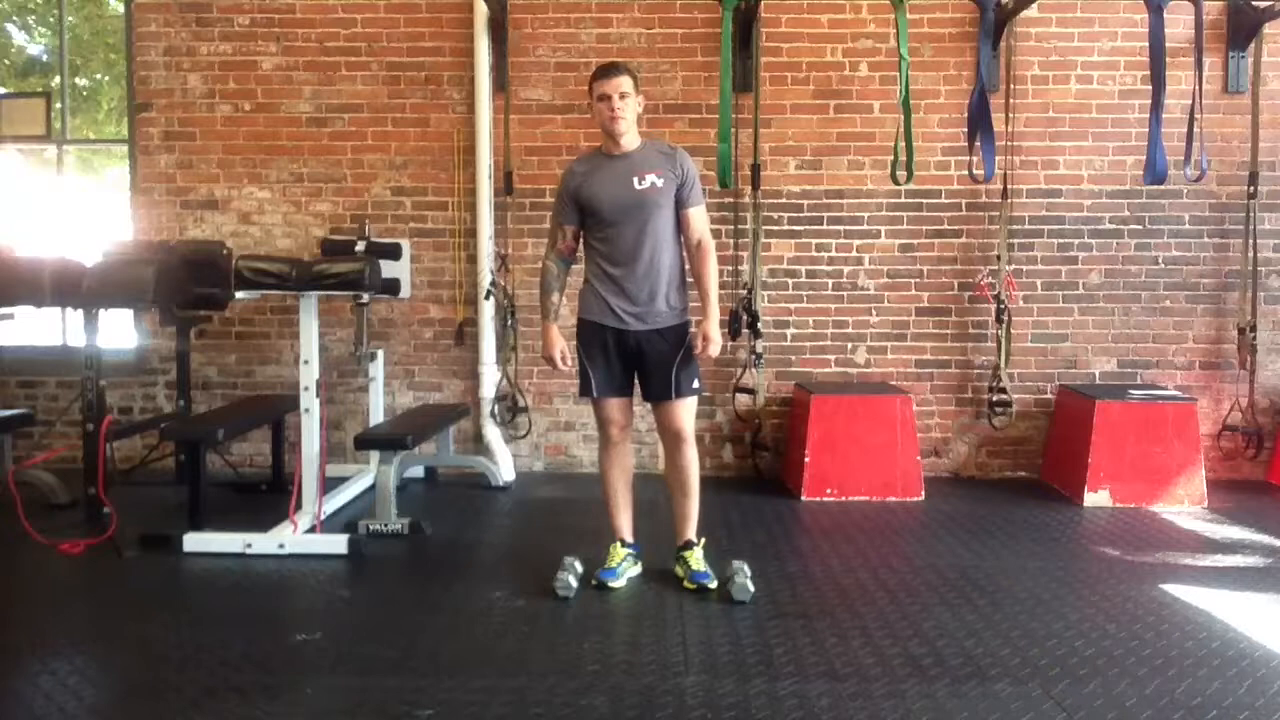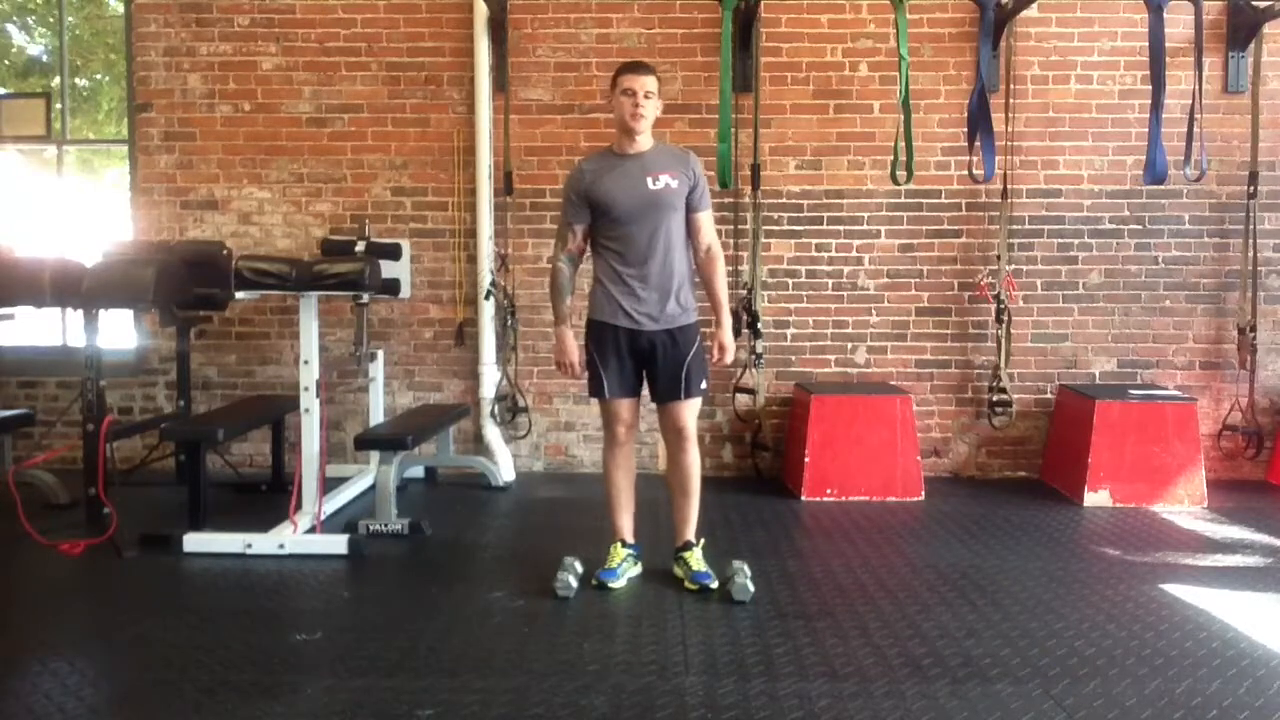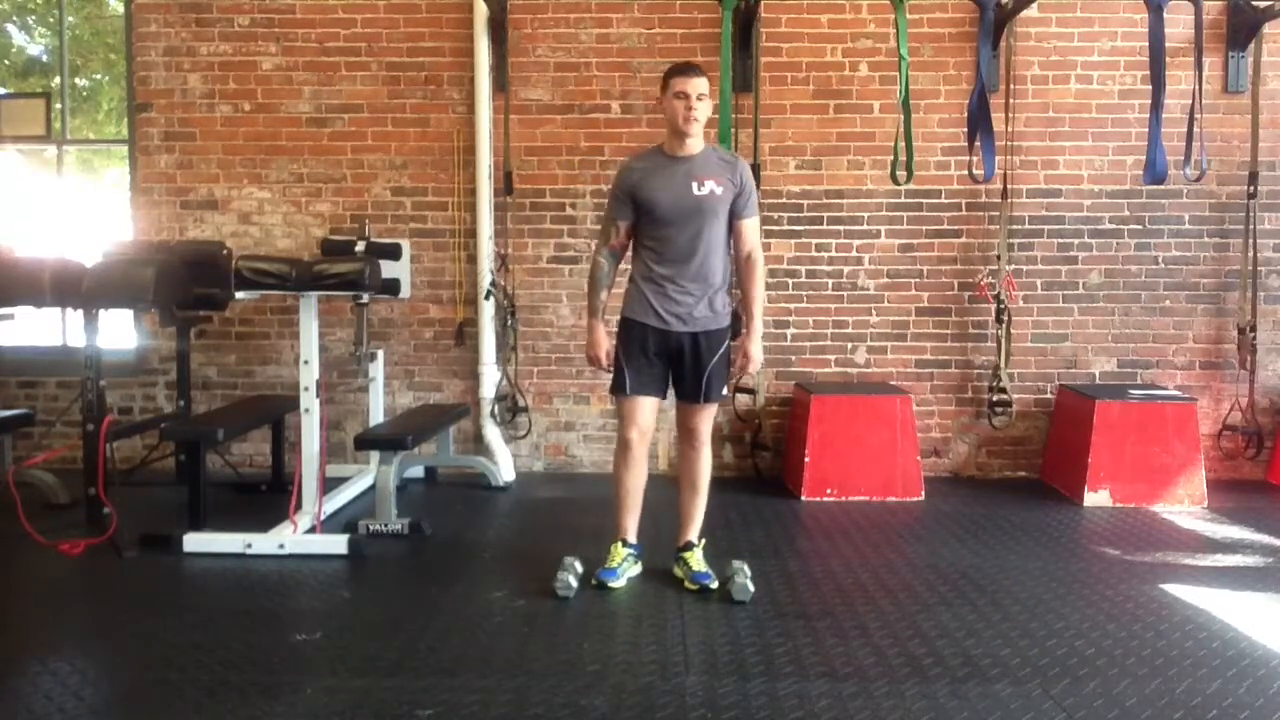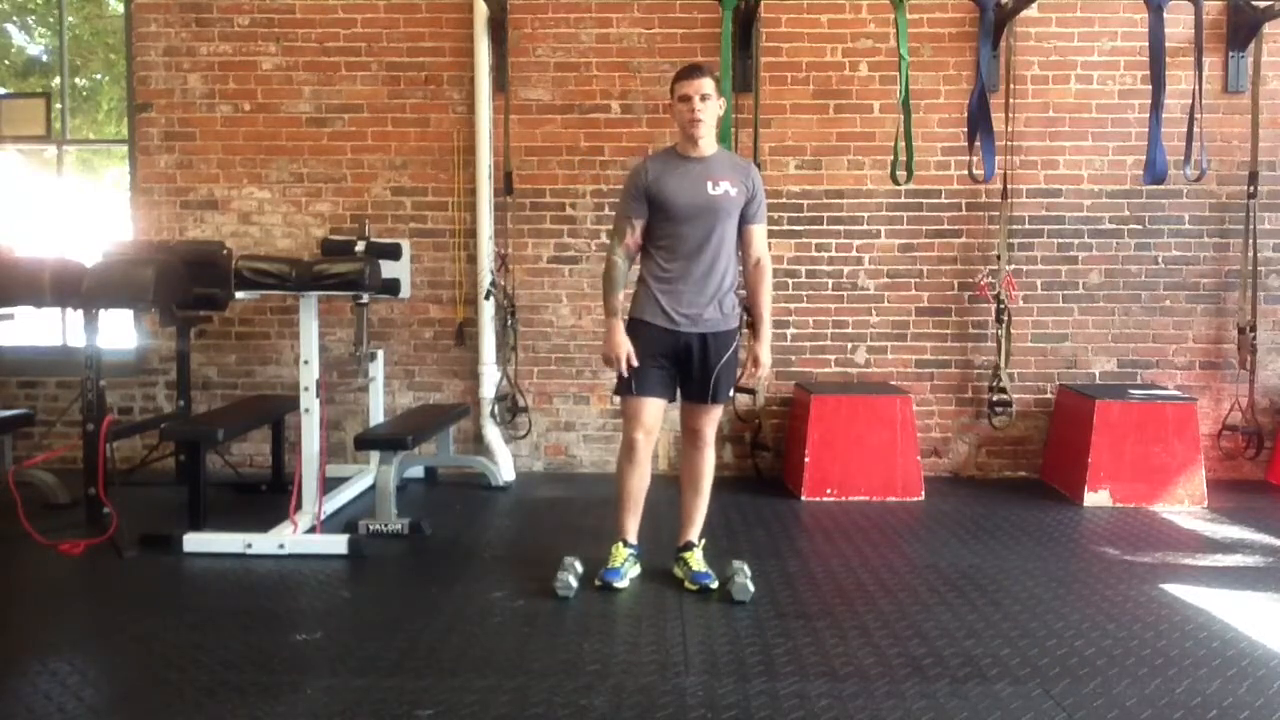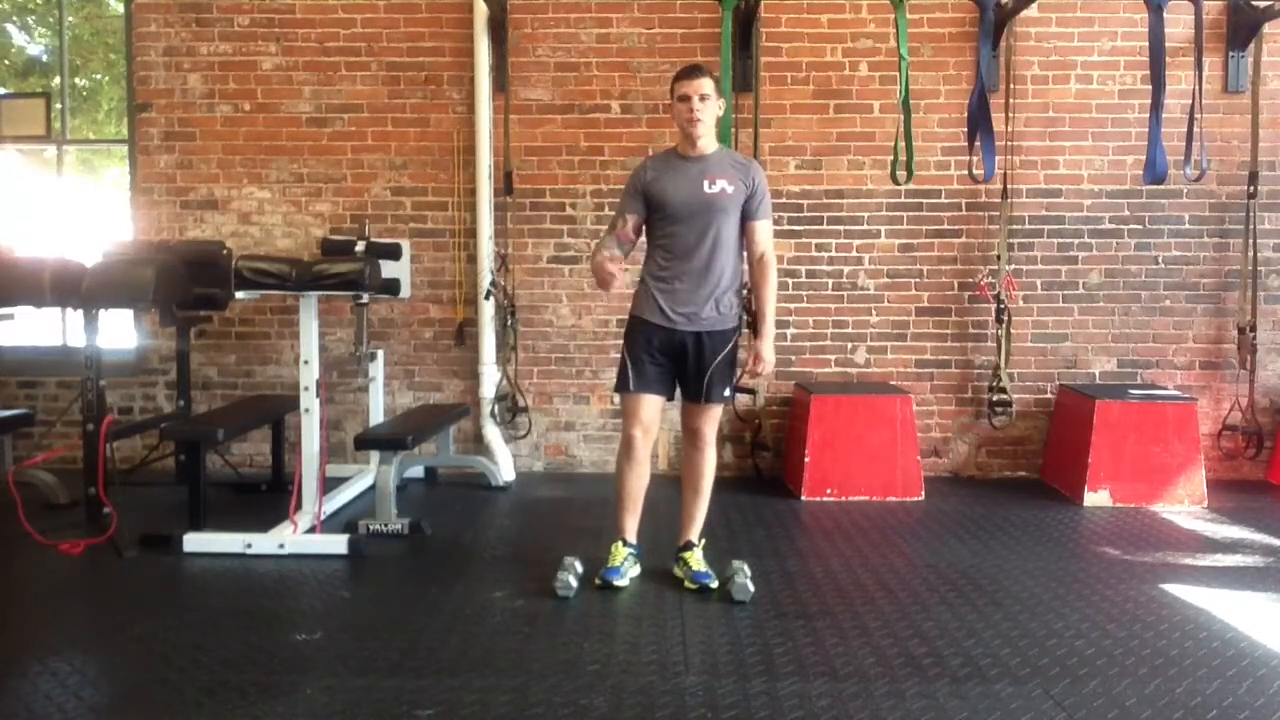
dt=1s
person 1, frame 1
left shoulder: (673, 162)
right shoulder: (578, 175)
left elbow: (700, 242)
right elbow: (558, 255)
left wrist: (711, 315)
right wrist: (550, 324)
left hip: (667, 323)
right hip: (602, 325)
left knee: (679, 432)
right knee: (613, 431)
left ankle: (688, 547)
right ankle: (624, 547)
person 1, frame 2
left shoulder: (684, 166)
right shoulder: (588, 174)
left elbow: (707, 248)
right elbow: (566, 257)
left wrist: (724, 320)
right wrist: (563, 330)
left hip: (676, 322)
right hip: (612, 325)
left knee: (683, 433)
right knee: (619, 432)
left ankle: (687, 548)
right ankle: (625, 547)
person 1, frame 3
left shoulder: (733, 171)
right shoulder: (636, 172)
left elbow: (749, 255)
right elbow: (609, 251)
left wrist: (754, 331)
right wrist: (595, 323)
left hip: (707, 325)
right hip: (644, 323)
left knee: (696, 434)
right knee: (633, 434)
left ankle: (689, 548)
right ankle: (626, 547)
person 1, frame 4
left shoulder: (744, 175)
right shoulder: (648, 173)
left elbow: (756, 259)
right elbow: (620, 252)
left wrist: (762, 335)
right wrist: (614, 324)
left hip: (716, 328)
right hip: (652, 326)
left knee: (700, 435)
right knee: (639, 435)
left ankle: (689, 549)
right ankle: (626, 548)
person 1, frame 5
left shoulder: (746, 173)
right shoulder: (649, 172)
left elbow: (761, 256)
right elbow: (619, 237)
left wrist: (765, 331)
right wrist: (604, 260)
left hip: (715, 326)
right hip: (652, 322)
left knee: (701, 434)
right knee: (637, 433)
left ankle: (689, 548)
right ankle: (625, 547)
